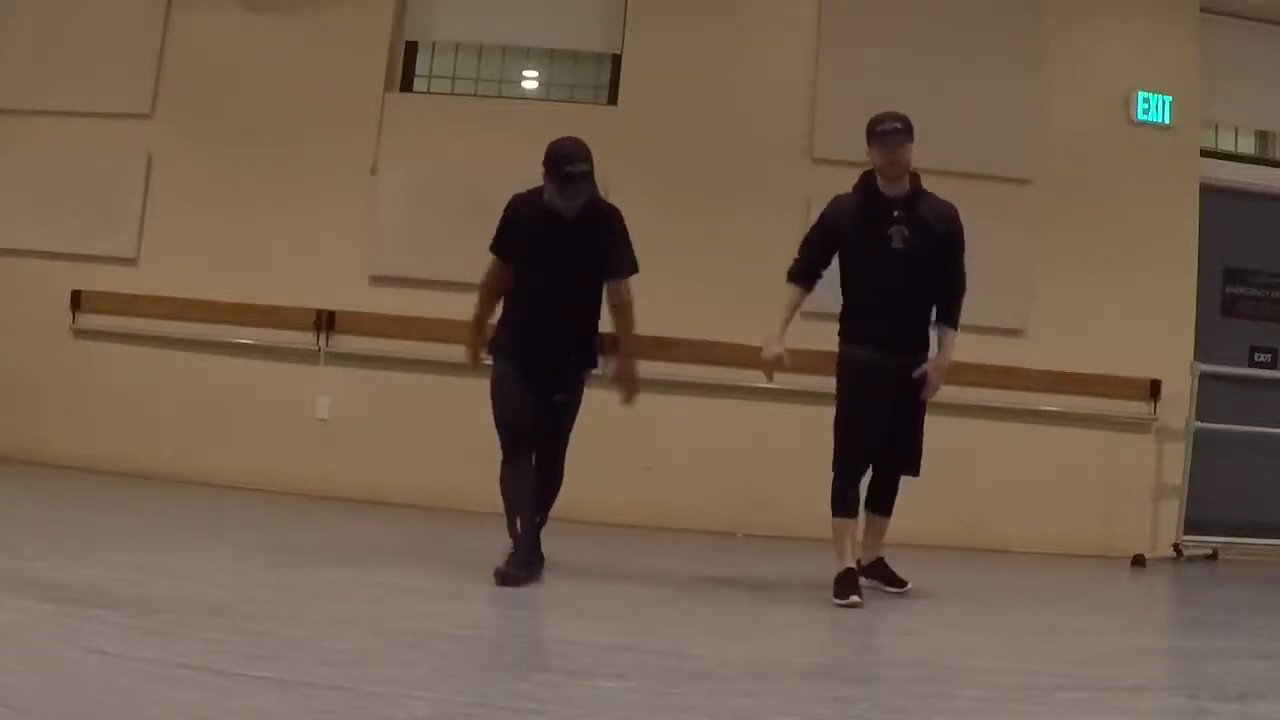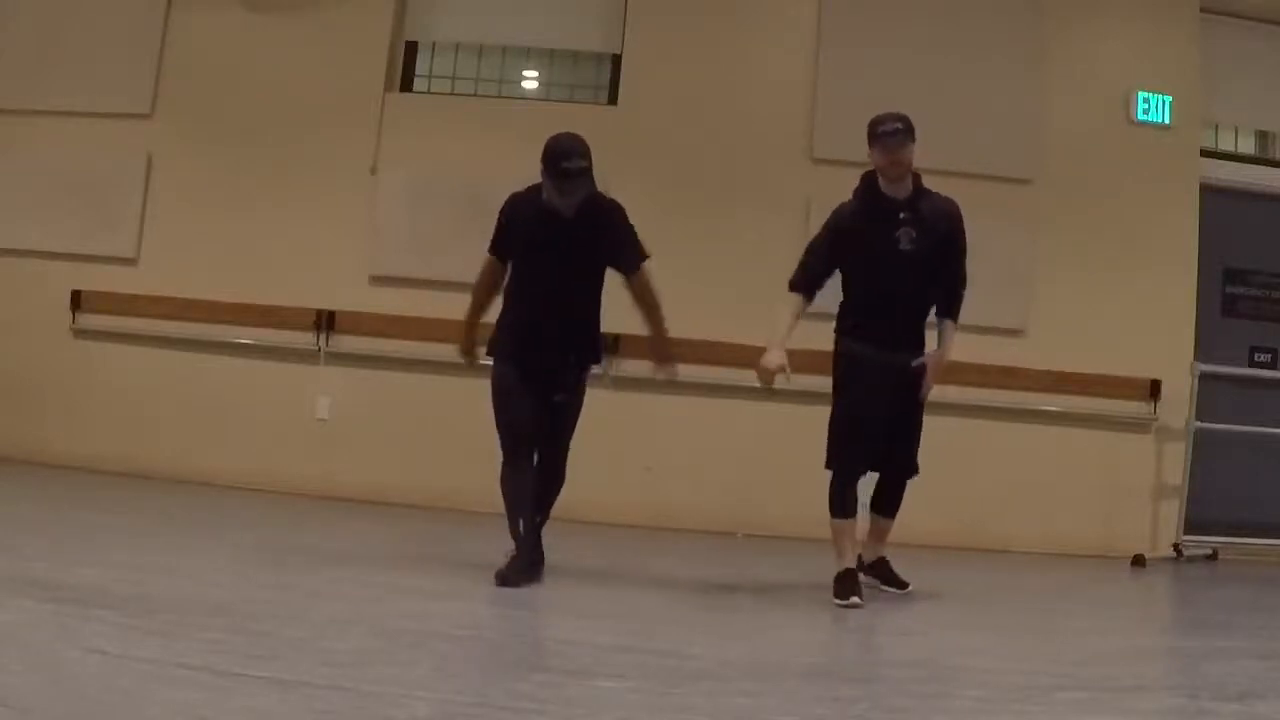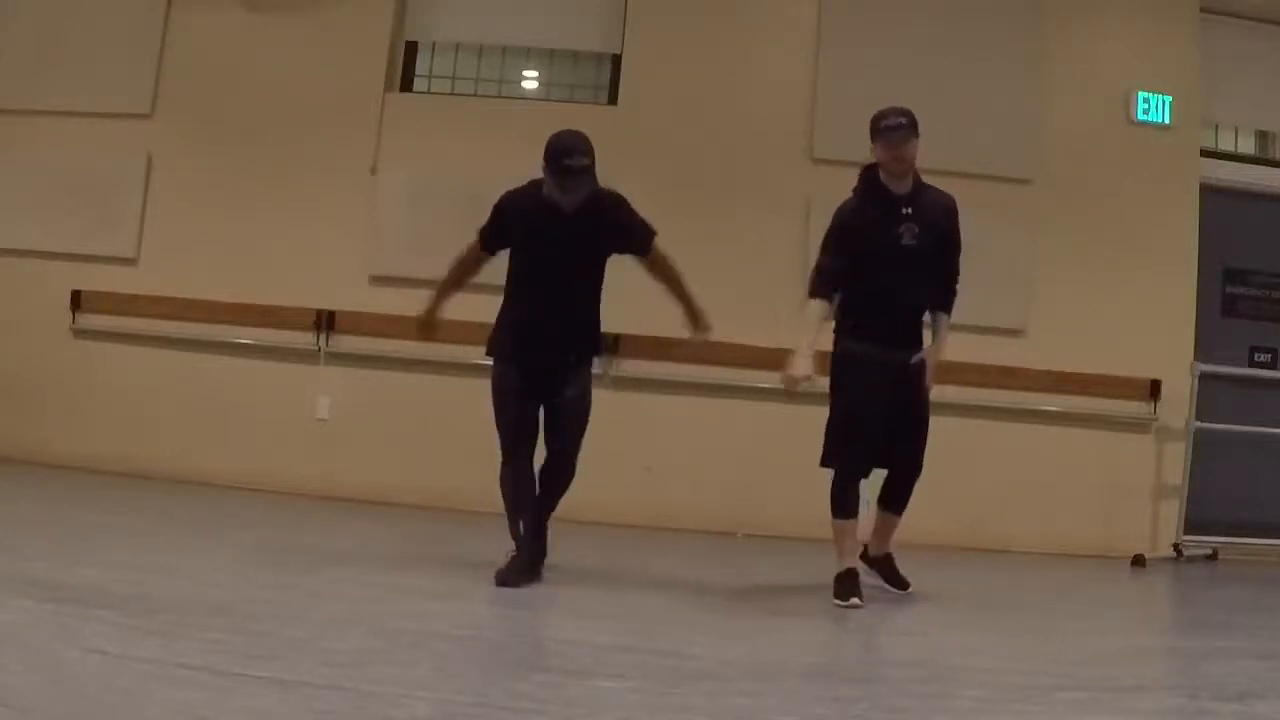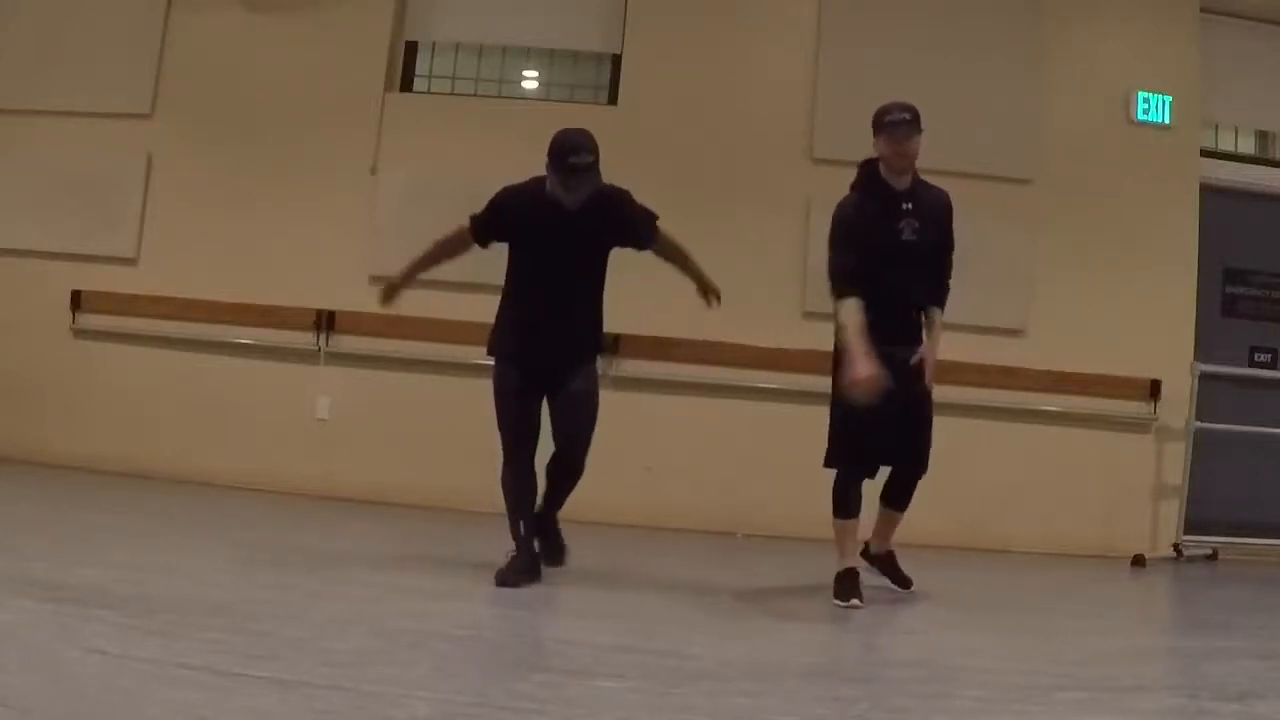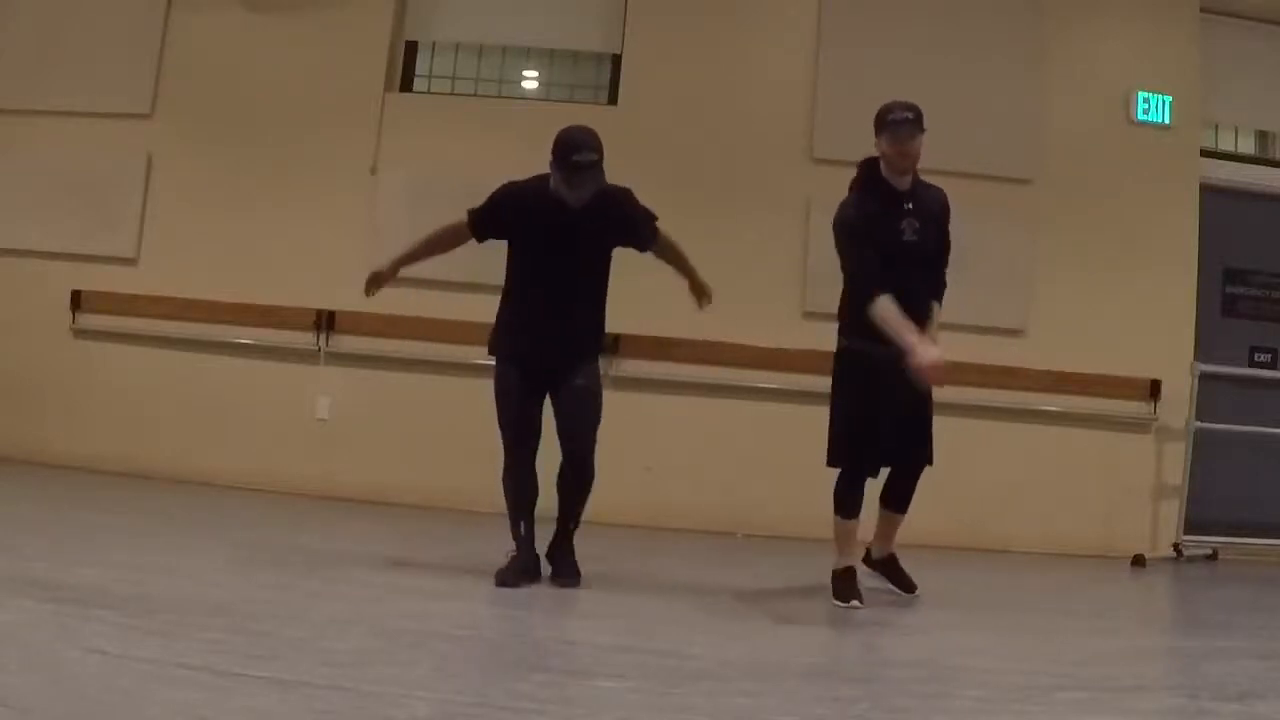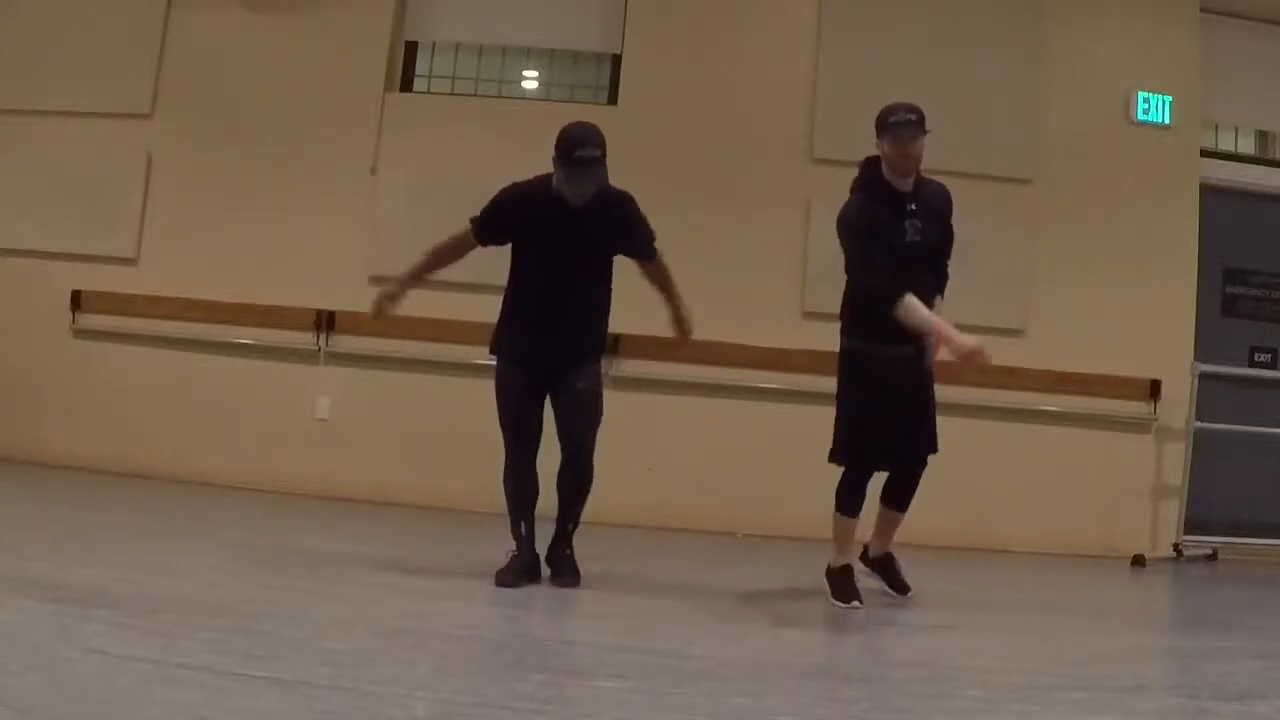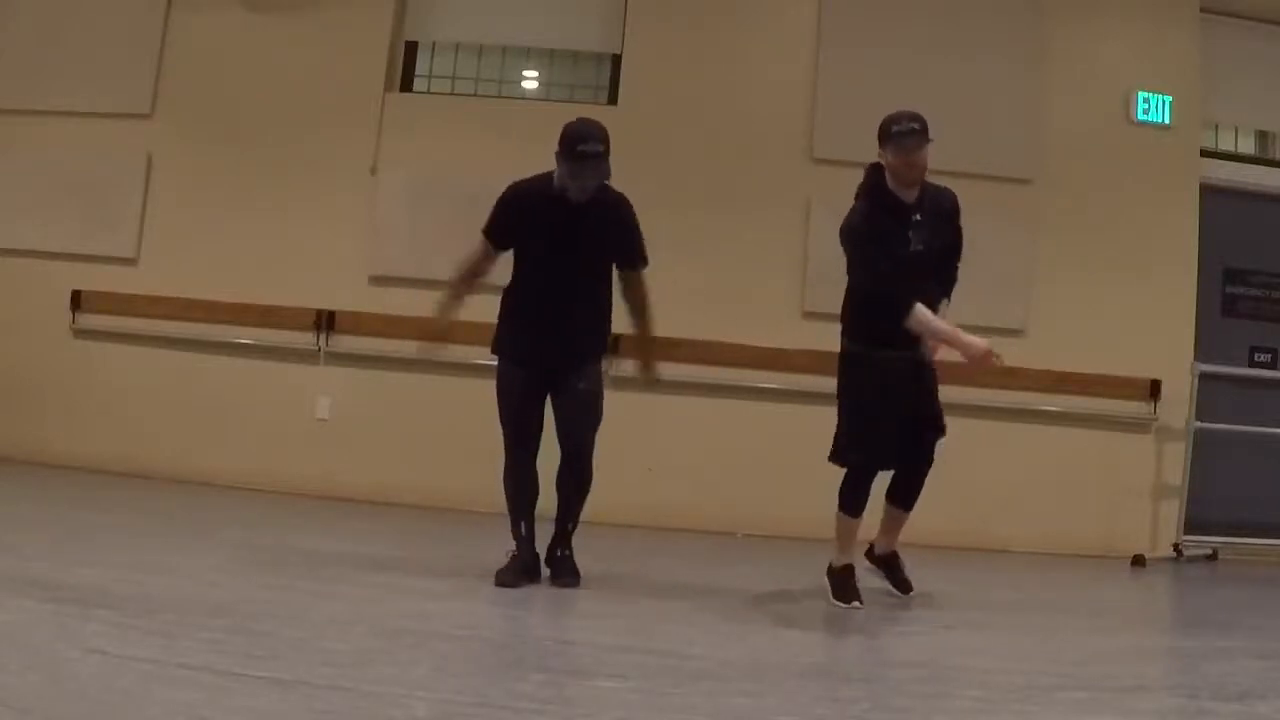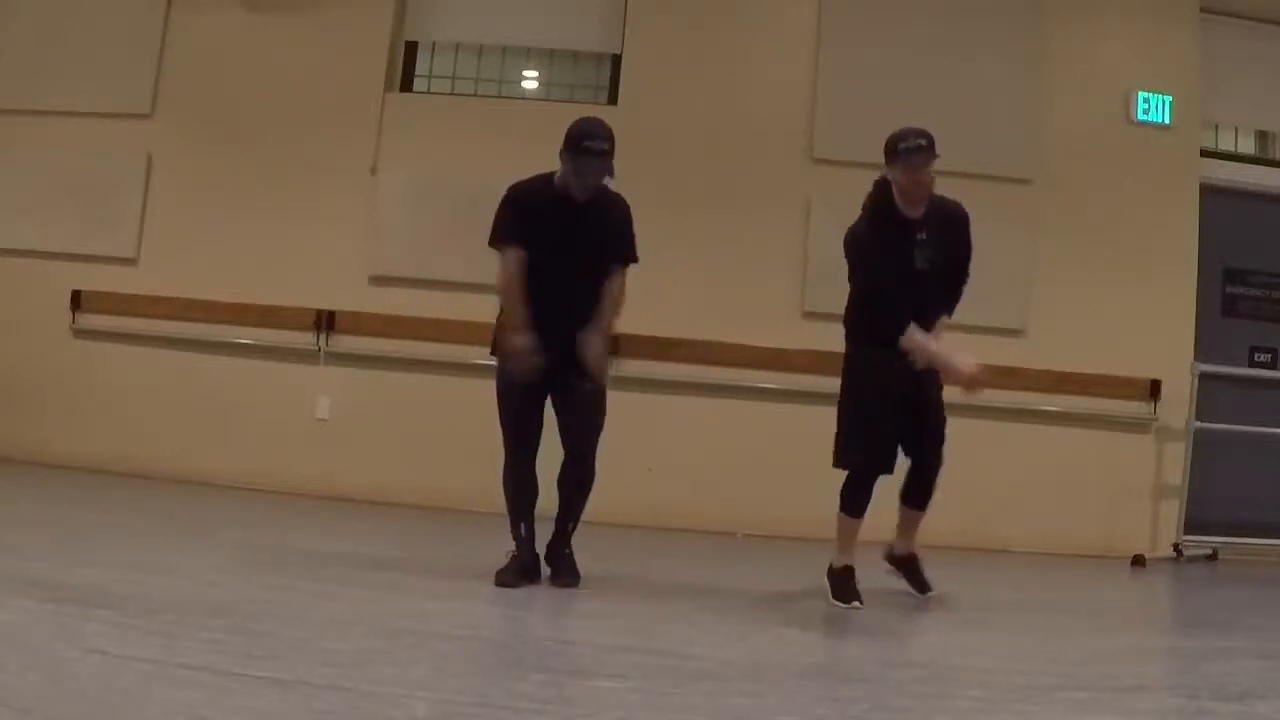
dt=0.1s
person 1, frame 1
left shoulder: (941, 217)
right shoulder: (846, 210)
left elbow: (951, 293)
right elbow: (805, 270)
left wrist: (943, 357)
right wrist: (777, 335)
left hip: (913, 357)
right hip: (862, 354)
left knee: (895, 463)
right knee: (853, 460)
left ankle: (872, 557)
right ankle: (847, 568)
person 1, frame 2
left shoulder: (943, 214)
right shoulder: (852, 215)
left elbow: (952, 289)
right elbow: (808, 278)
left wrist: (942, 351)
right wrist: (778, 344)
left hip: (910, 356)
right hip: (859, 352)
left knee: (897, 466)
right knee: (849, 460)
left ankle: (874, 556)
right ankle: (846, 568)
person 1, frame 3
left shoulder: (941, 208)
right shoulder: (855, 211)
left elbow: (944, 284)
right elbow: (825, 285)
left wrist: (938, 346)
right wrist: (804, 351)
left hip: (909, 353)
right hip: (860, 351)
left knee: (908, 460)
right knee: (851, 459)
left ankle: (877, 550)
right ankle: (846, 569)
person 1, frame 4
left shoulder: (937, 204)
right shoulder: (855, 207)
right elbow: (845, 286)
left wrist: (933, 341)
right wrist: (857, 354)
left hip: (910, 352)
right hip: (866, 352)
left knee: (914, 459)
right knee: (854, 460)
left ankle: (879, 547)
right ankle: (846, 567)
person 1, frame 5
left shoulder: (934, 202)
right shoulder: (857, 208)
right elbow: (867, 288)
left wrist: (923, 341)
right wrist: (914, 342)
left hip: (909, 351)
right hip: (863, 350)
left knee: (911, 458)
right knee: (858, 460)
left ankle: (881, 551)
right ankle: (843, 568)
person 1, frame 6
left shoulder: (938, 199)
right shoulder: (860, 211)
right elbow: (884, 287)
left wrist: (935, 334)
right wrist: (949, 334)
left hip: (914, 349)
right hip: (869, 349)
left knee: (913, 456)
right knee: (862, 460)
left ankle: (878, 550)
right ankle: (840, 564)
person 1, frame 7
left shoulder: (944, 205)
right shoulder: (862, 221)
right elbow: (891, 298)
left wrist: (935, 332)
right wrist: (961, 339)
left hip: (918, 349)
right hip: (869, 353)
left knee: (918, 455)
right knee: (866, 459)
left ankle: (884, 549)
right ankle: (841, 564)
person 1, frame 8
left shoulder: (952, 218)
right shoulder: (866, 234)
right elbow: (889, 315)
left wrist: (933, 345)
right wrist: (949, 360)
left hip: (920, 355)
right hip: (871, 358)
left knee: (930, 456)
right knee: (867, 462)
left ankle: (903, 549)
right ankle: (841, 566)
person 2, frame 1
left shoulder: (605, 221)
right shoulder: (520, 210)
left elbow: (619, 290)
right elbow: (500, 270)
left wrist: (626, 357)
right wrist: (480, 328)
left hip: (570, 359)
right hip: (513, 353)
left knee: (550, 454)
right knee: (516, 449)
left ankle: (532, 538)
right ankle: (523, 548)
person 2, frame 2
left shoulder: (607, 215)
right shoulder: (518, 208)
left elbow: (637, 277)
right elbow: (495, 267)
left wrist: (659, 339)
right wrist: (471, 325)
left hip: (571, 357)
right hip: (513, 352)
left knee: (553, 455)
right knee: (517, 450)
left ankle: (531, 535)
right ankle: (525, 548)
person 2, frame 3
left shoulder: (610, 209)
right shoulder: (518, 205)
left elbow: (652, 256)
right elbow: (478, 252)
left wrist: (689, 306)
right wrist: (438, 300)
left hip: (573, 355)
right hip: (514, 350)
left knee: (563, 453)
right knee: (516, 451)
left ankle: (536, 526)
right ankle: (525, 549)
person 2, frame 4
left shoulder: (613, 205)
right shoulder: (515, 201)
left elbow: (659, 241)
right elbow: (464, 237)
left wrist: (699, 278)
right wrist: (407, 276)
left hip: (575, 354)
right hip: (516, 349)
left knee: (574, 448)
right knee: (517, 451)
left ankle: (546, 517)
right ankle: (524, 549)
person 2, frame 5
left shoulder: (617, 204)
right shoulder: (518, 198)
left elbow: (658, 241)
right elbow: (459, 231)
left wrist: (693, 279)
right wrist: (395, 266)
left hip: (578, 355)
right hip: (517, 349)
left knee: (580, 452)
right knee: (519, 452)
left ankle: (563, 546)
right ankle: (525, 551)
person 2, frame 6
left shoulder: (617, 208)
right shoulder: (520, 200)
left elbow: (650, 259)
right elbow: (465, 241)
left wrist: (676, 307)
right wrist: (404, 283)
left hip: (580, 356)
right hip: (518, 351)
left knee: (579, 453)
right knee: (520, 453)
left ankle: (562, 547)
right ankle: (524, 552)
person 2, frame 7
left shoulder: (616, 210)
right shoulder: (522, 198)
left elbow: (632, 277)
right elbow: (484, 256)
left wrist: (645, 344)
right wrist: (448, 306)
left hip: (579, 356)
right hip: (521, 350)
left knee: (579, 455)
right knee: (520, 453)
left ankle: (561, 549)
right ankle: (524, 551)
person 2, frame 8
left shoulder: (614, 210)
right shoulder: (524, 197)
left elbow: (616, 277)
right elbow: (511, 267)
left wrist: (599, 333)
right wrist: (517, 331)
left hip: (582, 353)
right hip: (523, 347)
left knee: (582, 454)
right knee: (520, 453)
left ankle: (561, 546)
right ankle: (524, 551)
